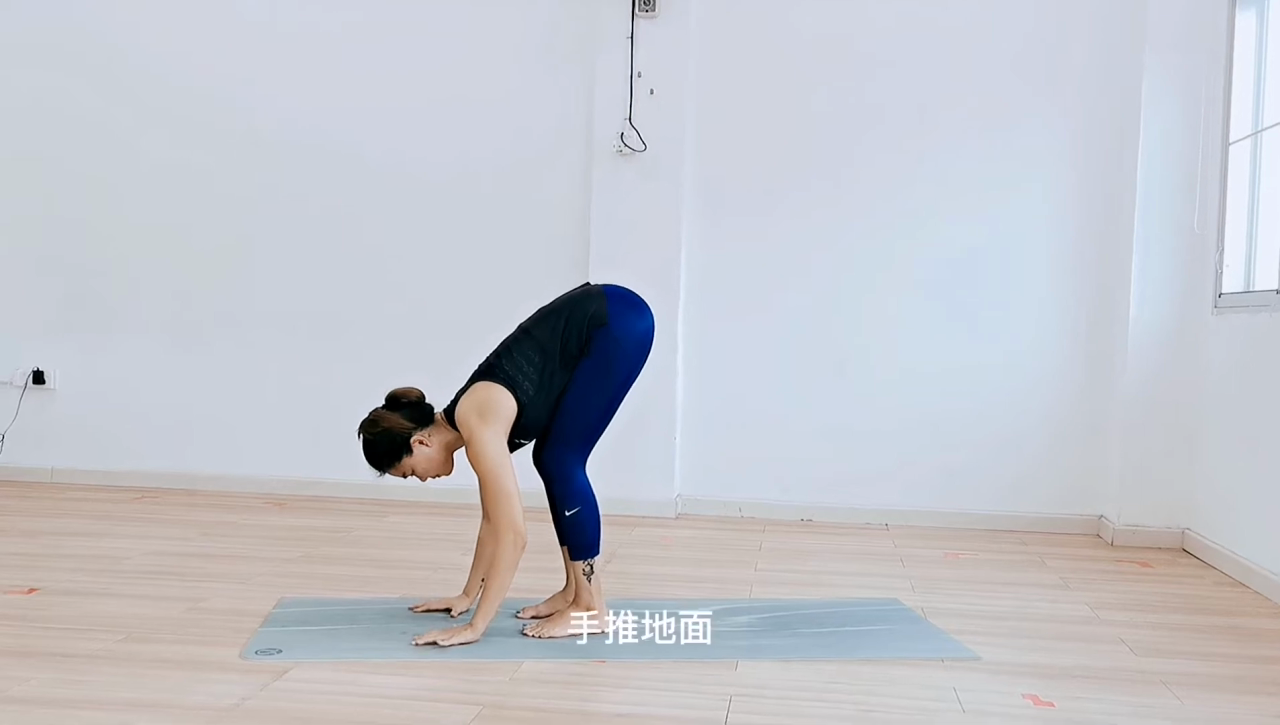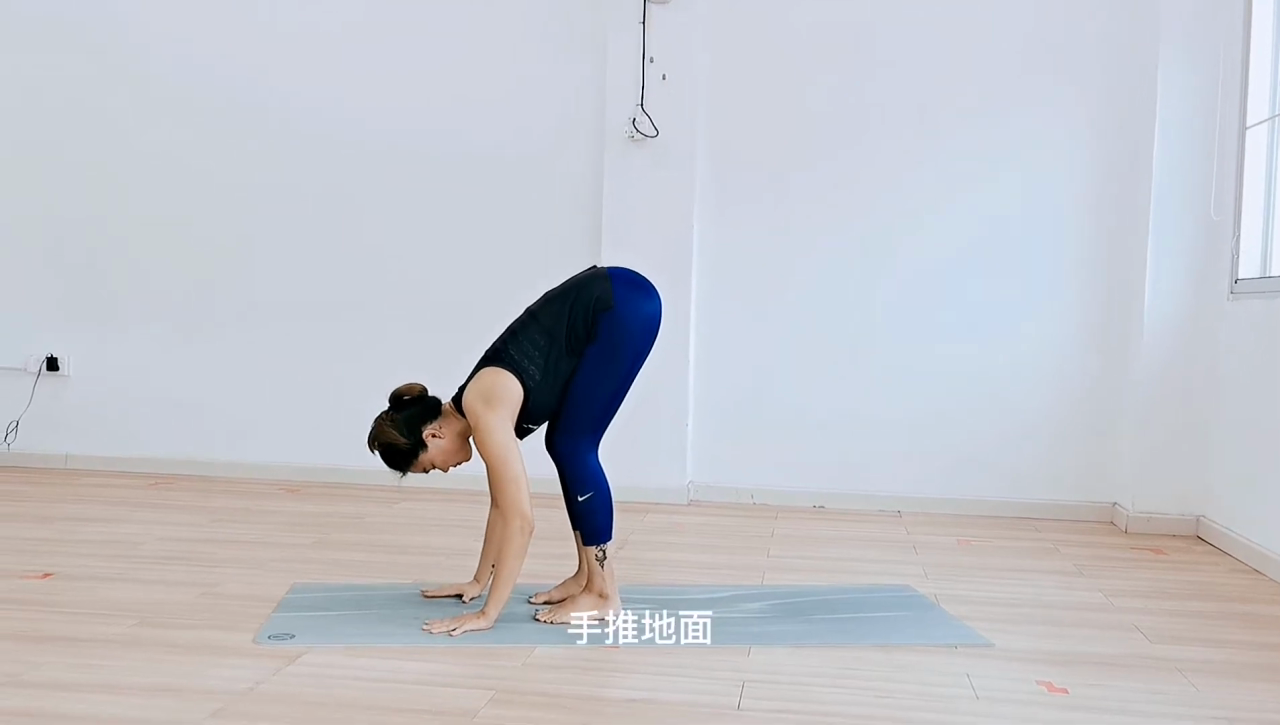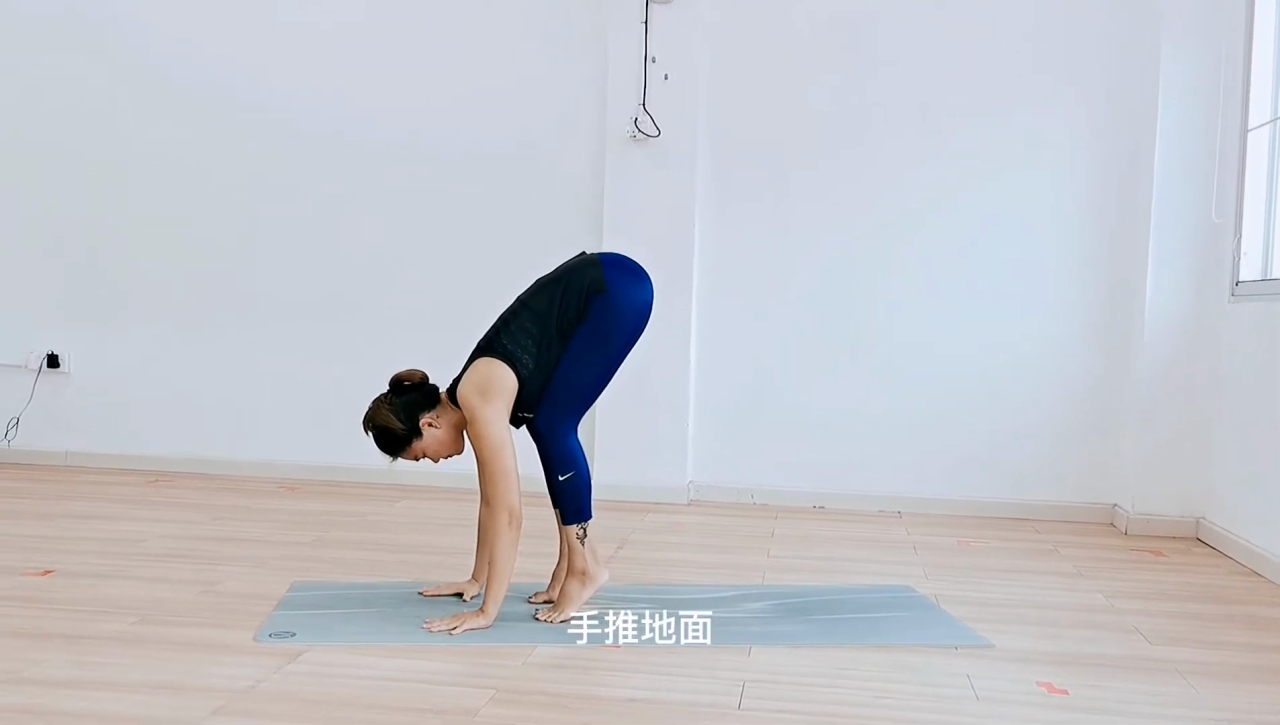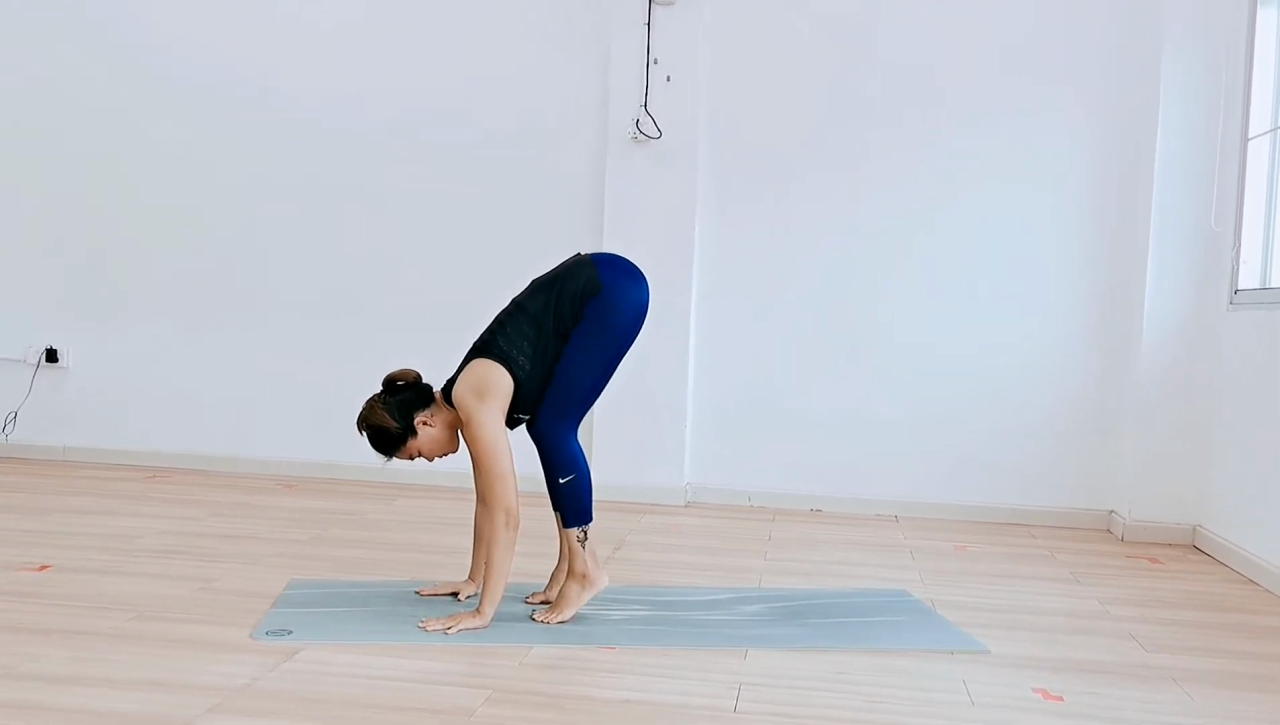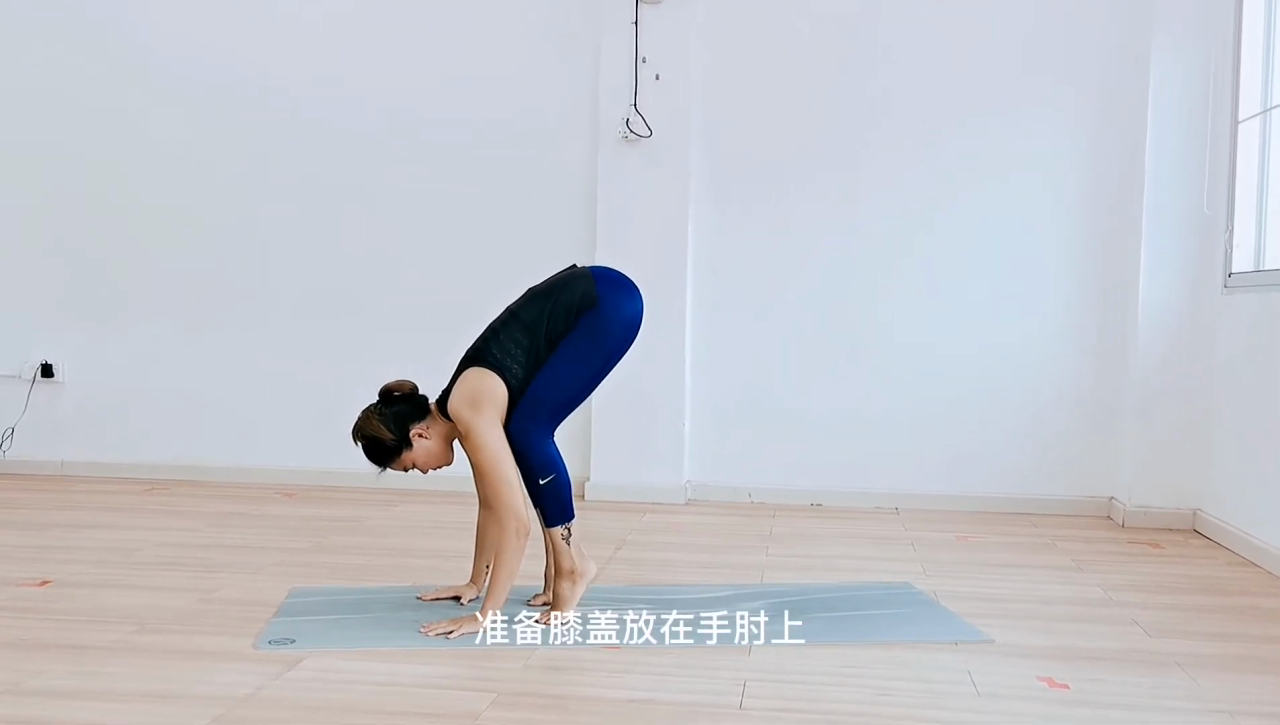
dt=1s
person 1, frame 1
left shoulder: (478, 428)
right shoulder: (469, 421)
left elbow: (512, 535)
right elbow: (494, 519)
left wrist: (475, 627)
right wrist: (468, 596)
left hip: (619, 322)
right hip: (595, 324)
left knee: (561, 462)
right knee: (551, 460)
left ankle: (591, 608)
right ankle: (575, 590)
person 1, frame 2
left shoulder: (484, 413)
right shoulder: (477, 408)
left elbow: (520, 520)
right elbow: (502, 505)
left wrist: (487, 613)
right wrist: (478, 581)
left hip: (626, 305)
right hip: (604, 307)
left knee: (574, 447)
right knee: (563, 444)
left ankle: (602, 591)
right ankle: (587, 574)
person 1, frame 3
left shoulder: (479, 403)
right shoulder: (469, 403)
left elbow: (508, 511)
right elbow: (491, 499)
left wrist: (487, 612)
right wrist: (477, 579)
left hip: (618, 290)
right hip: (592, 293)
left knee: (552, 426)
right knee: (546, 427)
left ankle: (585, 567)
right ankle: (569, 564)
person 1, frame 4
left shoulder: (473, 403)
right shoulder: (466, 402)
left elbow: (505, 513)
right elbow: (487, 499)
left wrist: (484, 613)
right wrist: (474, 579)
left hip: (614, 290)
right hip: (592, 295)
left knee: (553, 429)
right knee: (546, 430)
left ankle: (584, 571)
right ankle: (568, 566)
person 1, frame 5
left shoulder: (471, 413)
right shoulder: (459, 415)
left elbow: (515, 522)
right elbow: (491, 504)
left wrist: (485, 615)
right wrist: (475, 583)
left hip: (610, 302)
right hip: (578, 304)
left knee: (527, 433)
right knee: (525, 438)
left ankle: (573, 565)
right ankle: (558, 570)
